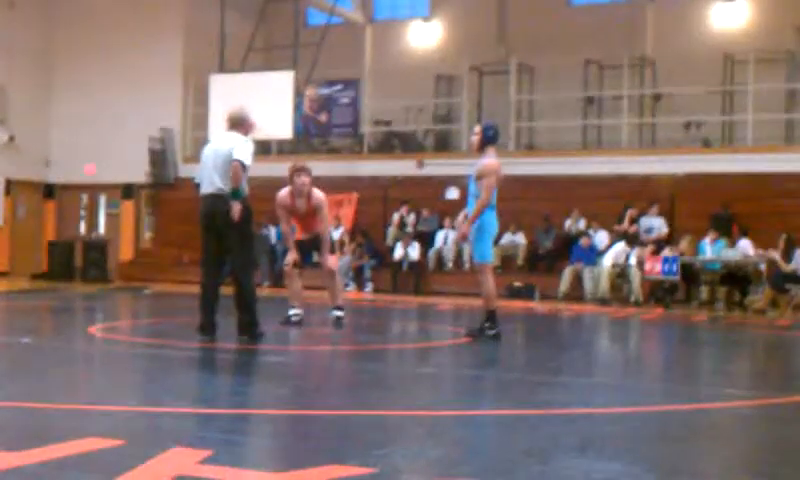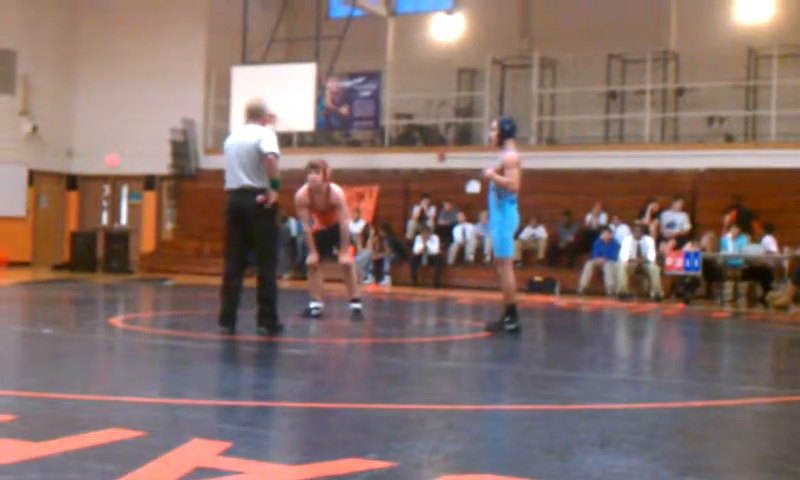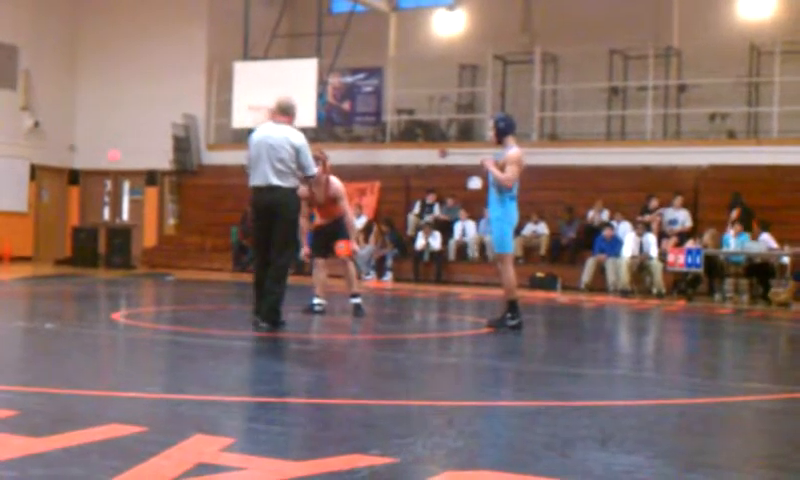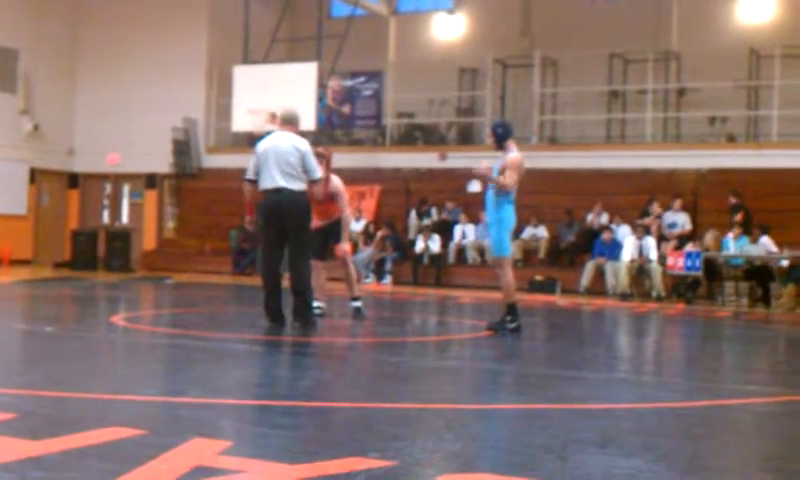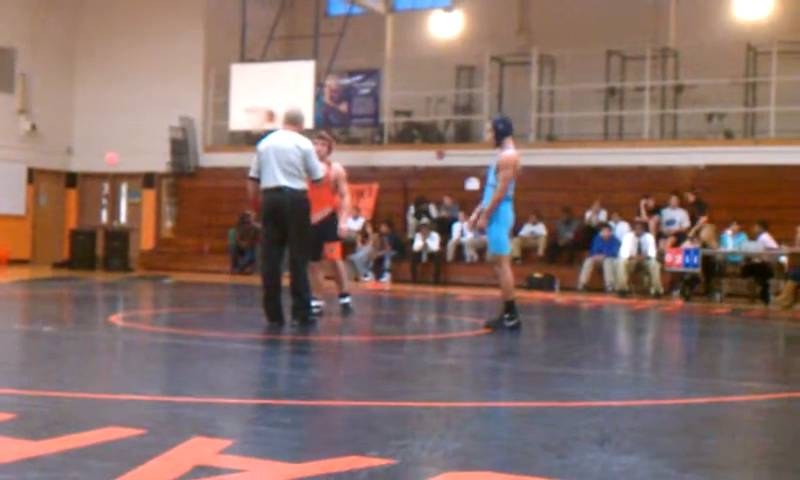
dt=1s
person 1, frame 1
left shoulder: (211, 144)
right shoulder: (243, 142)
left elbow: (200, 179)
right elbow: (236, 167)
left wrist: (211, 198)
right wrist: (235, 199)
left hip: (208, 204)
right hip: (231, 205)
left knee: (210, 268)
right knee: (242, 268)
left ankle: (207, 327)
right ankle: (248, 328)
person 1, frame 2
left shoulder: (231, 137)
right shoulder: (264, 133)
left elbow: (235, 169)
right elbow: (270, 158)
right wrist: (274, 187)
left hip: (234, 198)
right hip: (258, 200)
left knee: (233, 261)
right knee: (266, 261)
left ankle: (227, 319)
right ankle: (267, 320)
person 1, frame 3
left shoulder: (255, 135)
right shoulder: (296, 137)
left elbow: (250, 168)
right elbow: (310, 175)
right wrist: (297, 177)
left hip: (259, 195)
right hip: (285, 197)
left knee: (261, 255)
right knee: (281, 257)
left ankle: (260, 310)
right ankle: (270, 315)
person 1, frame 4
left shoulder: (262, 144)
right shoulder: (301, 143)
left elbow: (250, 181)
right elbow: (315, 181)
left wrist: (249, 211)
left hip: (269, 200)
right hip: (295, 200)
left knee: (270, 259)
right knee: (299, 258)
left ankle: (274, 316)
right ankle: (303, 315)
person 1, frame 5
left shoulder: (264, 143)
right shoulder: (303, 143)
left elbow: (253, 180)
right elbow: (317, 179)
left wrist: (255, 207)
left hip: (270, 199)
right hip: (295, 199)
left knee: (270, 256)
right knee: (298, 256)
left ankle: (273, 313)
right ankle: (301, 311)
person 2, frame 1
left shoulder: (489, 163)
right shoulder: (485, 162)
left elbow: (485, 199)
left wrist: (469, 223)
right wrist: (466, 215)
left hip: (482, 222)
right hip: (479, 222)
left knee: (484, 271)
right knee: (482, 271)
left ankle: (492, 324)
right ankle: (488, 322)
person 2, frame 2
left shoulder: (510, 156)
right shoulder: (505, 156)
left elbow: (513, 185)
left wrist: (492, 175)
right wrist: (493, 176)
left hip: (504, 215)
right hip: (499, 214)
left knee: (504, 265)
right knee: (502, 266)
left ankle: (512, 318)
right ankle: (508, 316)
person 2, frame 3
left shoulder: (513, 153)
right shoulder: (505, 153)
left elbow: (508, 182)
left wrist: (490, 167)
right wrist: (492, 166)
left hip: (504, 211)
right hip: (498, 211)
left knee: (505, 261)
right knee: (502, 262)
left ankle: (514, 314)
right ankle: (510, 312)
person 2, frame 4
left shoulder: (514, 158)
right shoulder: (506, 157)
left elbow: (508, 186)
left wrist: (490, 176)
right wrist: (488, 175)
left hip: (502, 216)
right hip: (496, 215)
left knee: (503, 265)
right knee: (501, 265)
left ankle: (512, 317)
right ankle: (509, 315)
person 2, frame 5
left shoulder: (509, 156)
right shoulder: (503, 155)
left elbow: (501, 191)
left wrist: (485, 216)
right wrist: (477, 212)
left hip: (498, 215)
right hip: (493, 214)
left knee: (501, 263)
right knee: (499, 264)
left ankle: (511, 315)
right ankle: (508, 313)
person 3, frame 1
left shoulder: (318, 197)
right shoulder: (282, 197)
left elbow: (325, 226)
right elbow: (284, 225)
left wrist: (325, 254)
right wrist: (292, 250)
left hip: (319, 235)
right hip: (300, 235)
left knee: (331, 268)
right knee: (289, 269)
left ankle: (338, 312)
right ankle: (295, 312)
person 3, frame 2
left shoulder: (336, 193)
right shoulder: (301, 195)
left elbow: (345, 223)
right elbow: (305, 225)
left wrist: (344, 252)
right wrist: (312, 252)
left hip: (338, 227)
right hip: (320, 228)
left knee: (347, 262)
right knee: (312, 262)
left ankle: (356, 305)
right ankle: (316, 304)
person 3, frame 3
left shoulder: (335, 185)
right shoulder: (303, 190)
left elbow: (347, 213)
right elbow: (303, 218)
left wrist: (353, 241)
right wrist: (304, 245)
left hip: (340, 222)
right hip: (321, 224)
left knee: (346, 256)
right knee: (318, 261)
left ankle: (356, 300)
right ankle: (319, 301)
person 3, frame 4
left shoulder: (335, 183)
left elbow: (345, 211)
left wrist: (344, 241)
left hip: (336, 222)
right hip: (318, 225)
left knee: (345, 259)
right knee: (316, 263)
left ankle: (356, 303)
right ankle: (319, 303)
person 3, frame 5
left shoulder: (336, 169)
left elbow: (345, 197)
left wrist: (343, 221)
left hip: (329, 219)
right hip: (309, 221)
left knee: (334, 259)
right knee: (313, 262)
left ankle: (344, 297)
right ankle: (317, 301)
